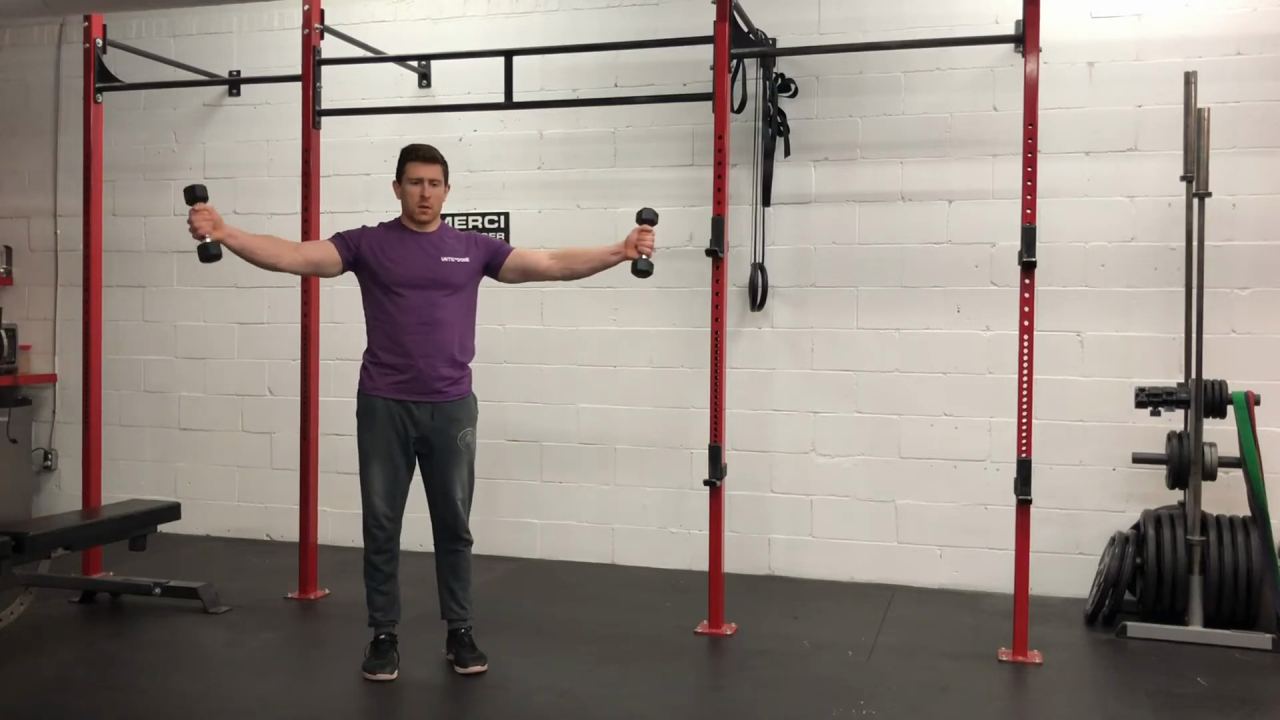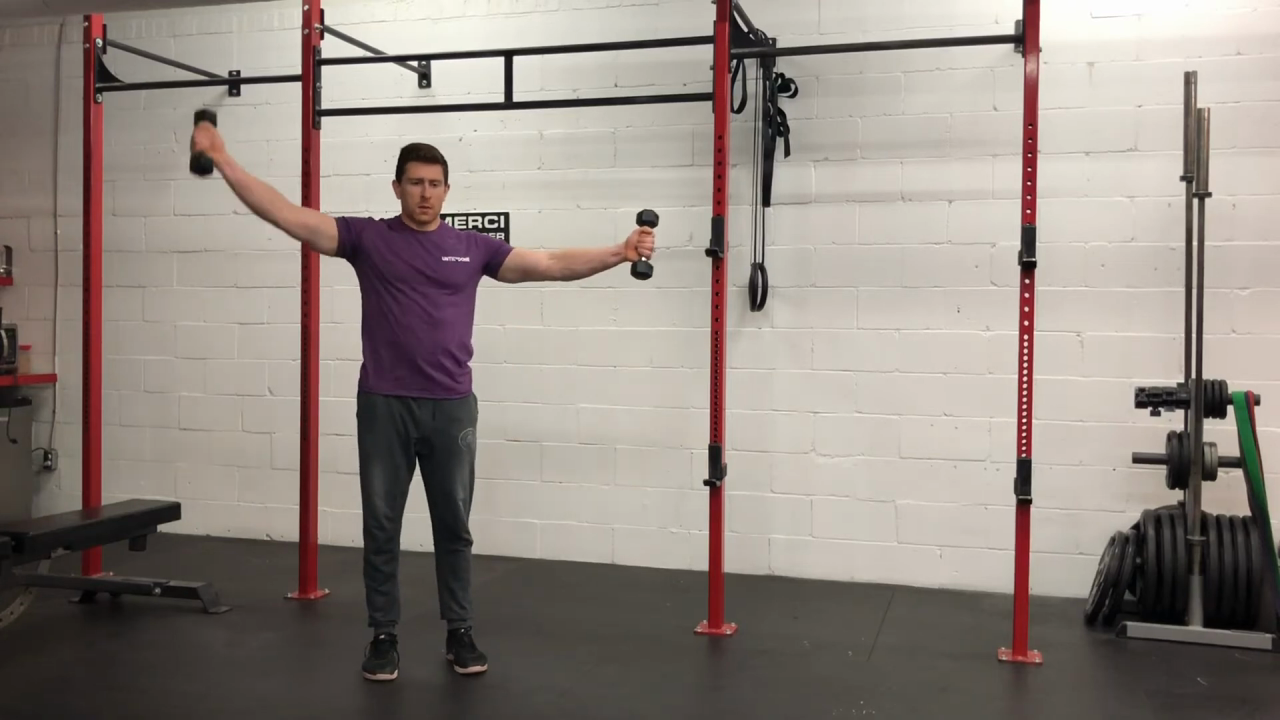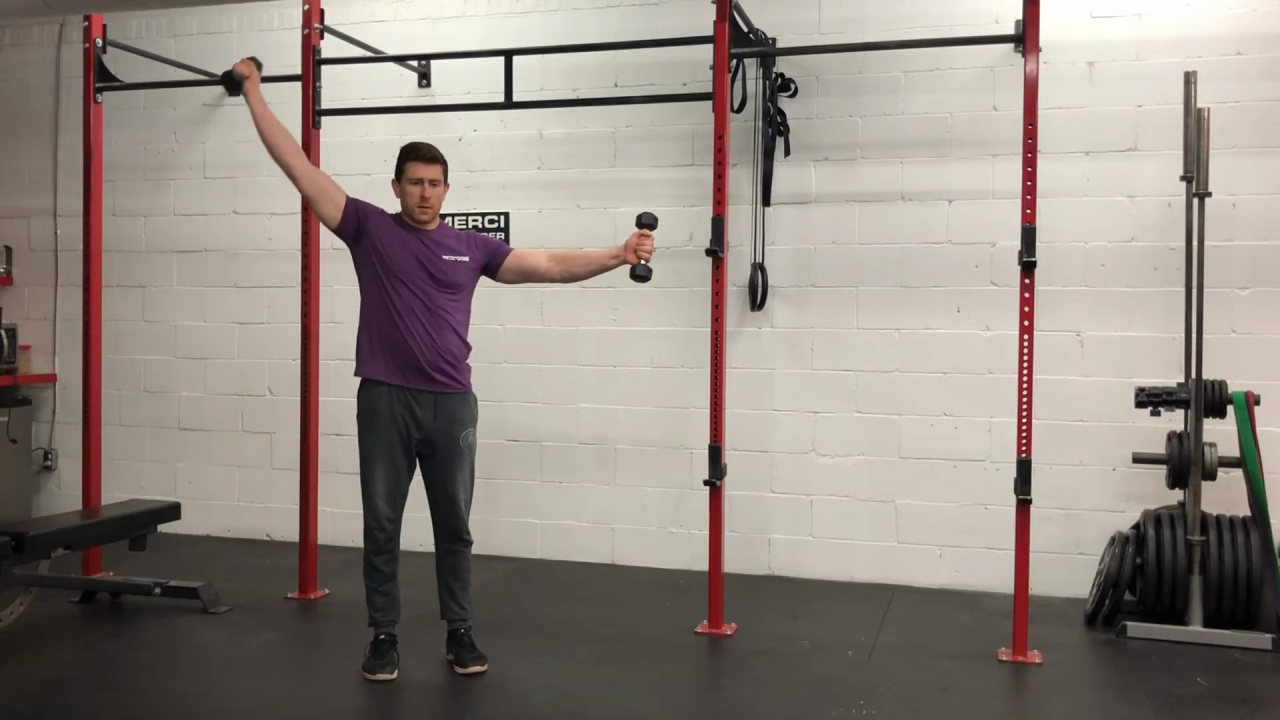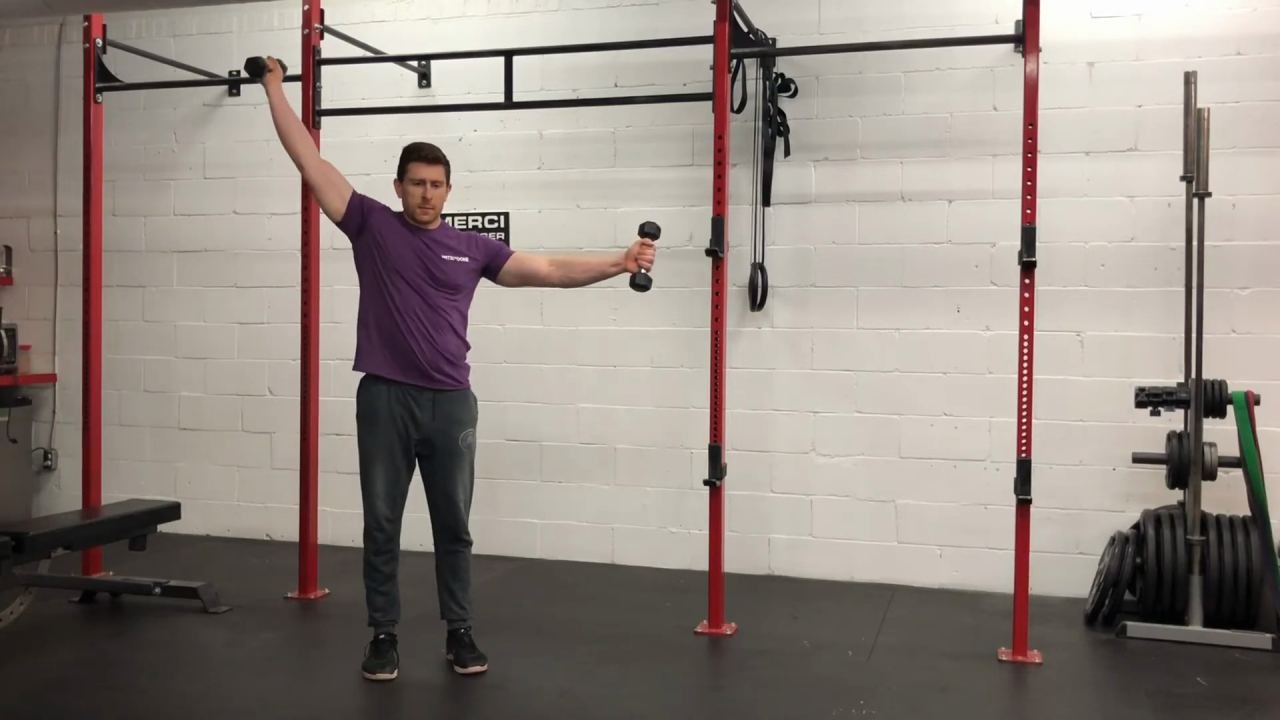
dt=0.3s
person 1, frame 1
left shoulder: (472, 248)
right shoulder: (368, 243)
left elbow: (551, 264)
right elbow: (295, 256)
left wrist: (620, 250)
right wrist: (225, 234)
left hip: (451, 407)
right hip: (383, 405)
left knee: (454, 526)
right knee: (381, 527)
left ankle: (459, 632)
right ankle: (383, 635)
person 1, frame 2
left shoulder: (472, 246)
right shoulder: (369, 239)
left elbow: (549, 263)
right elbow: (288, 216)
left wrist: (619, 251)
right wrist: (221, 158)
left hip: (451, 407)
right hip: (384, 404)
left knee: (453, 527)
right knee: (381, 527)
left ankle: (460, 632)
right ankle: (383, 636)
person 1, frame 3
left shoulder: (472, 246)
right shoulder: (369, 229)
left elbow: (550, 266)
right elbow: (300, 169)
left wrist: (618, 255)
right wrist: (254, 94)
left hip: (452, 404)
right hip: (384, 401)
left knee: (454, 526)
right knee: (381, 527)
left ankle: (459, 633)
right ankle: (383, 636)
person 1, frame 4
left shoulder: (471, 249)
right shoulder: (371, 226)
left elbow: (548, 270)
right elbow: (309, 161)
left wrist: (617, 263)
right wrist: (274, 88)
left hip: (450, 403)
right hip: (384, 399)
left knee: (453, 526)
right knee: (381, 526)
left ankle: (458, 631)
right ankle: (383, 635)
